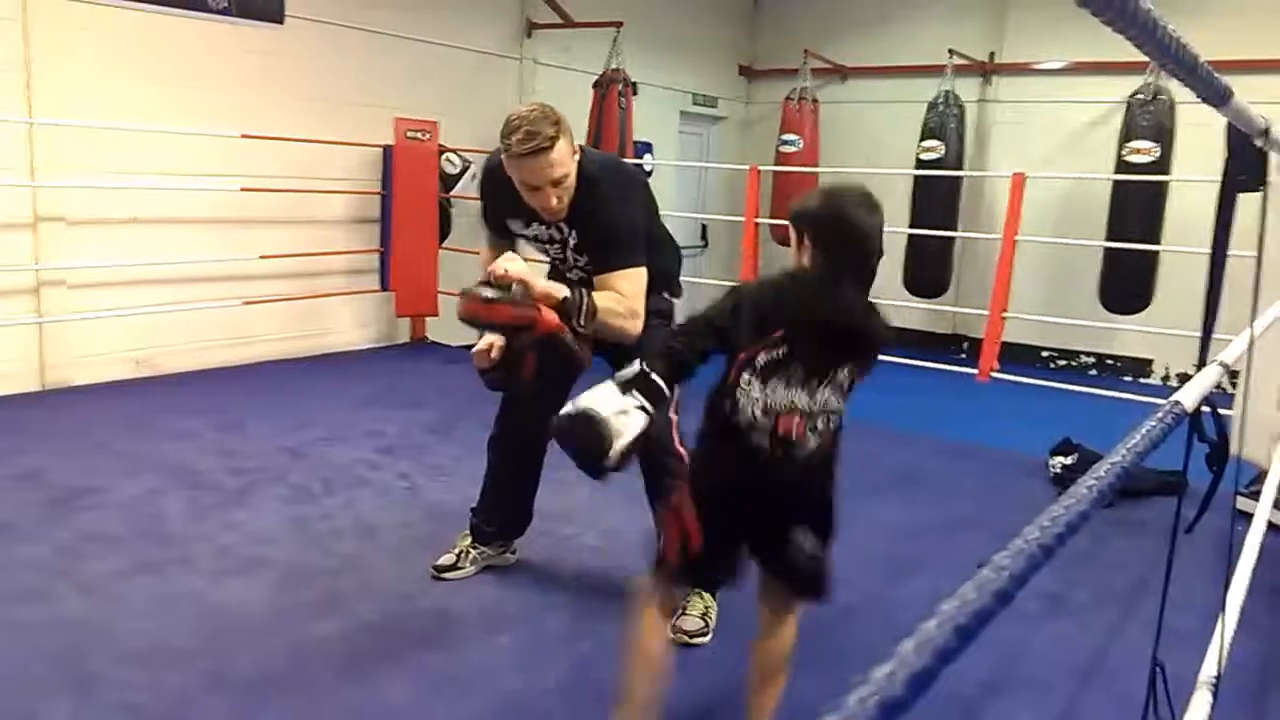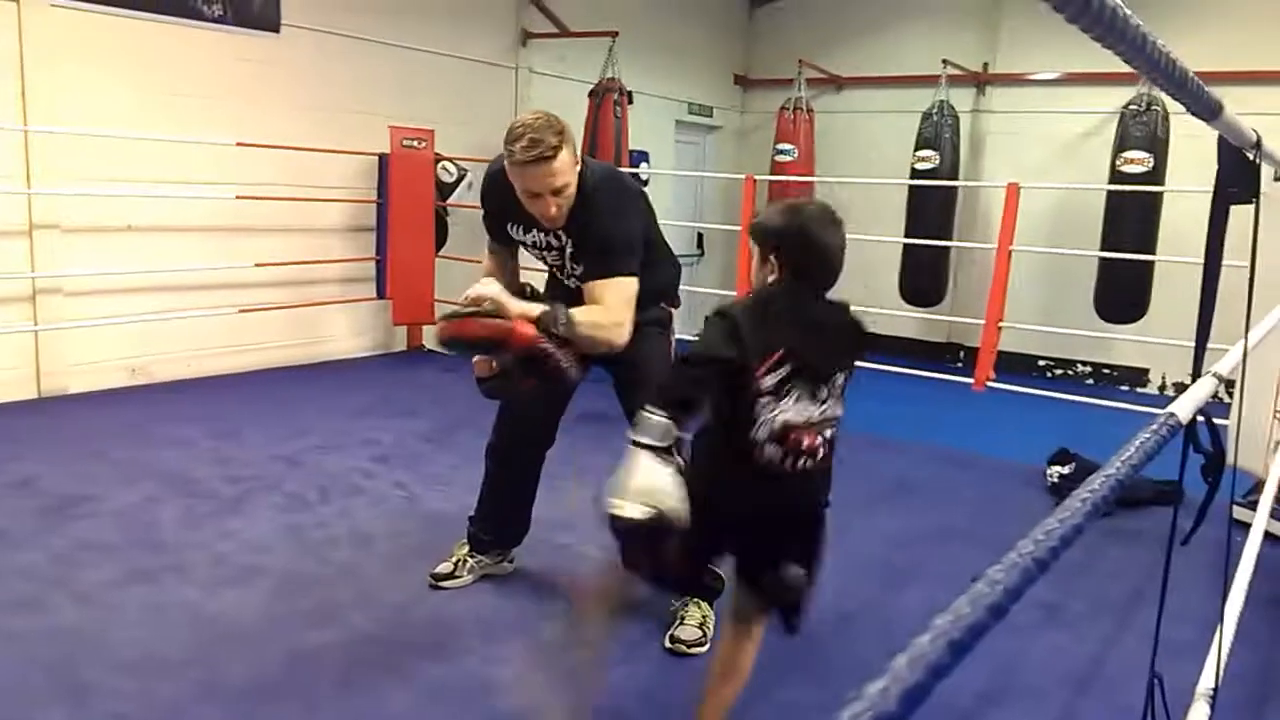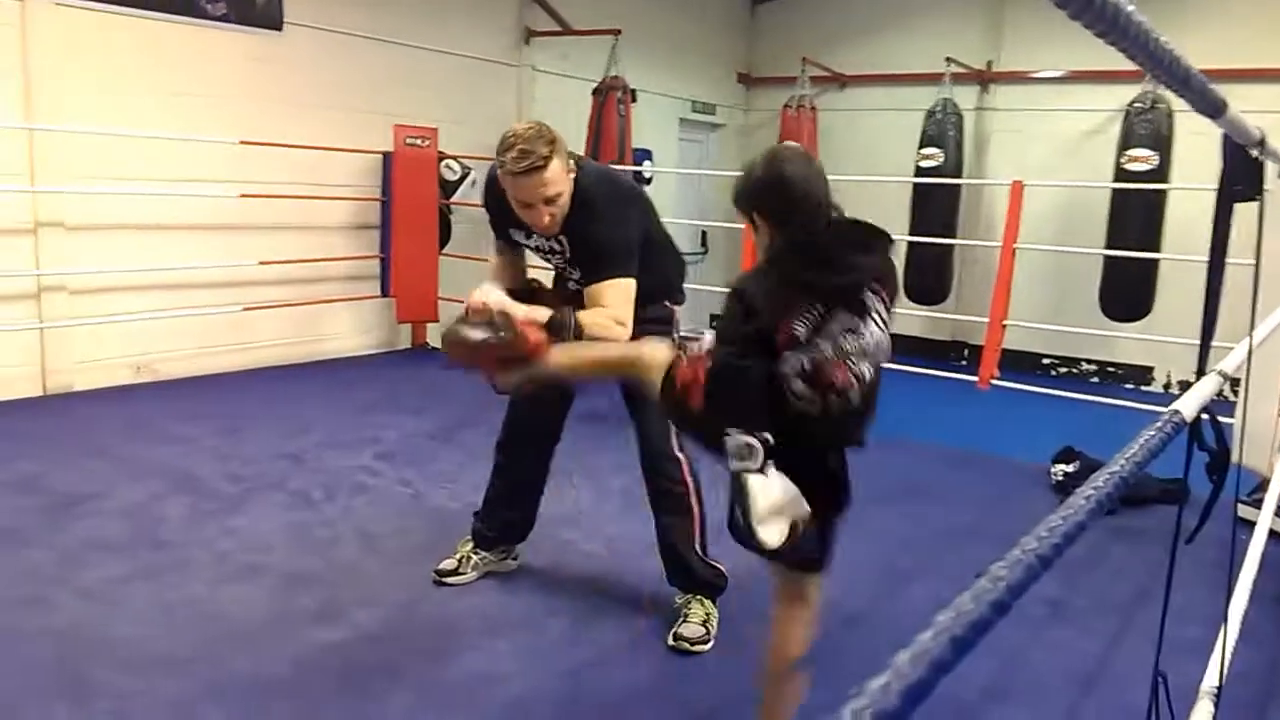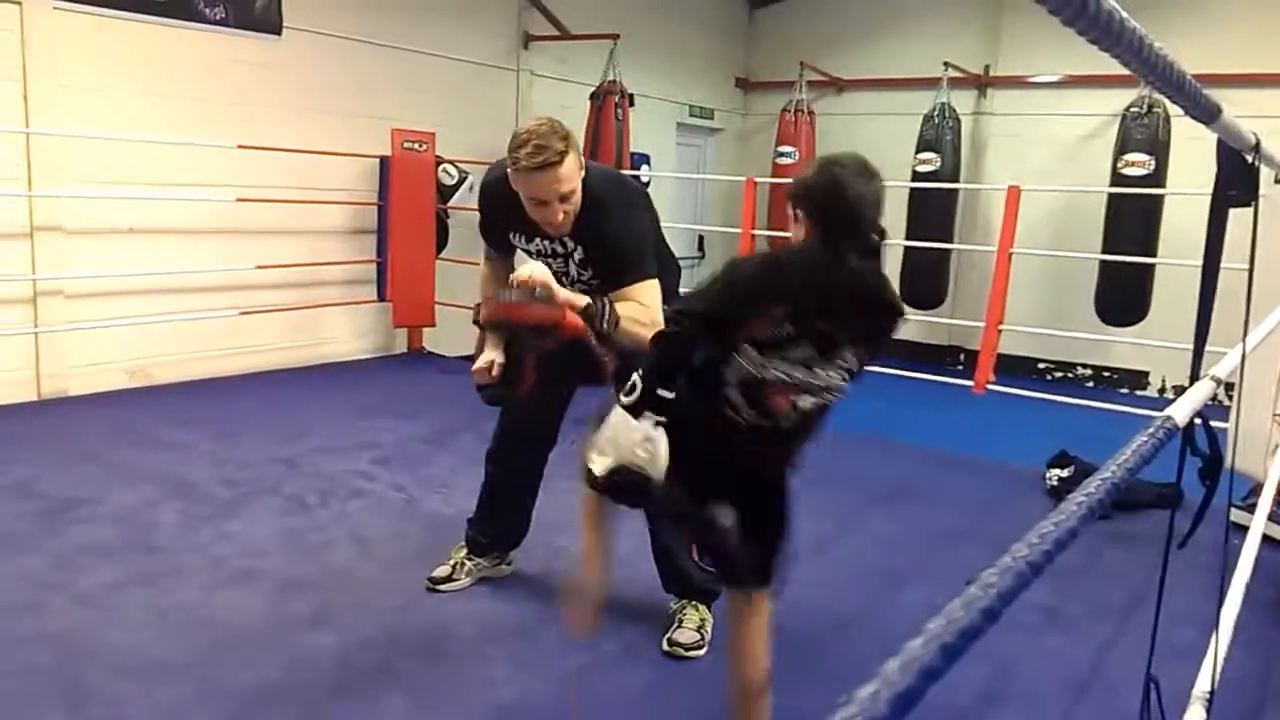
dt=0.4s
person 1, frame 1
left shoulder: (754, 300)
right shoulder: (865, 331)
left elbow: (677, 351)
left wrist: (625, 392)
left hip: (721, 479)
right hip: (799, 497)
left knee: (660, 595)
right knee: (781, 607)
person 1, frame 2
left shoulder: (743, 321)
right shoulder: (845, 336)
left elbow: (681, 390)
left wrist: (647, 459)
left hip: (716, 496)
right hip: (790, 518)
right knee: (748, 620)
person 1, frame 3
left shoulder: (762, 288)
right shoulder: (873, 259)
left elbow: (742, 410)
left wrist: (752, 476)
left hip: (764, 455)
right hip: (817, 463)
left knee: (651, 355)
right knee: (798, 598)
left ankle: (526, 363)
person 1, frame 4
left shoulder: (759, 273)
right shoulder: (877, 307)
left elbow: (682, 335)
left wrist: (635, 412)
left hip: (687, 442)
right hip: (756, 474)
left knee: (606, 449)
right knee: (751, 603)
left ankle: (591, 572)
person 2, frame 1
left shoulder: (615, 188)
right shoulder: (496, 177)
left elbow: (626, 319)
right elbow: (499, 246)
left wrist: (542, 289)
right wrist: (499, 326)
left hip: (639, 298)
right hip: (564, 290)
left knee: (655, 435)
right knee: (520, 416)
right ankle: (491, 537)
person 2, frame 2
left shoulder: (613, 199)
right shoulder: (496, 185)
left elbow: (613, 328)
right elbow: (500, 254)
left wrist: (520, 310)
left hip: (638, 312)
right hip: (565, 299)
right knee: (516, 425)
left ankle: (694, 592)
right ankle: (490, 546)
person 2, frame 3
left shoulder: (609, 200)
right shoulder: (498, 190)
left elbow: (616, 328)
left wrist: (523, 313)
left hip: (641, 307)
right hip: (569, 300)
left knee: (658, 443)
right knee: (526, 422)
left ankle: (698, 589)
right ankle: (494, 542)
person 2, frame 4
left shoulder: (619, 203)
right shoulder: (496, 191)
left elbow: (645, 326)
right elbow: (497, 265)
left wrist: (564, 297)
right wrist: (495, 341)
left hip: (636, 311)
right hip: (558, 306)
right knee: (519, 429)
left ankle: (692, 596)
right ankle: (488, 549)
